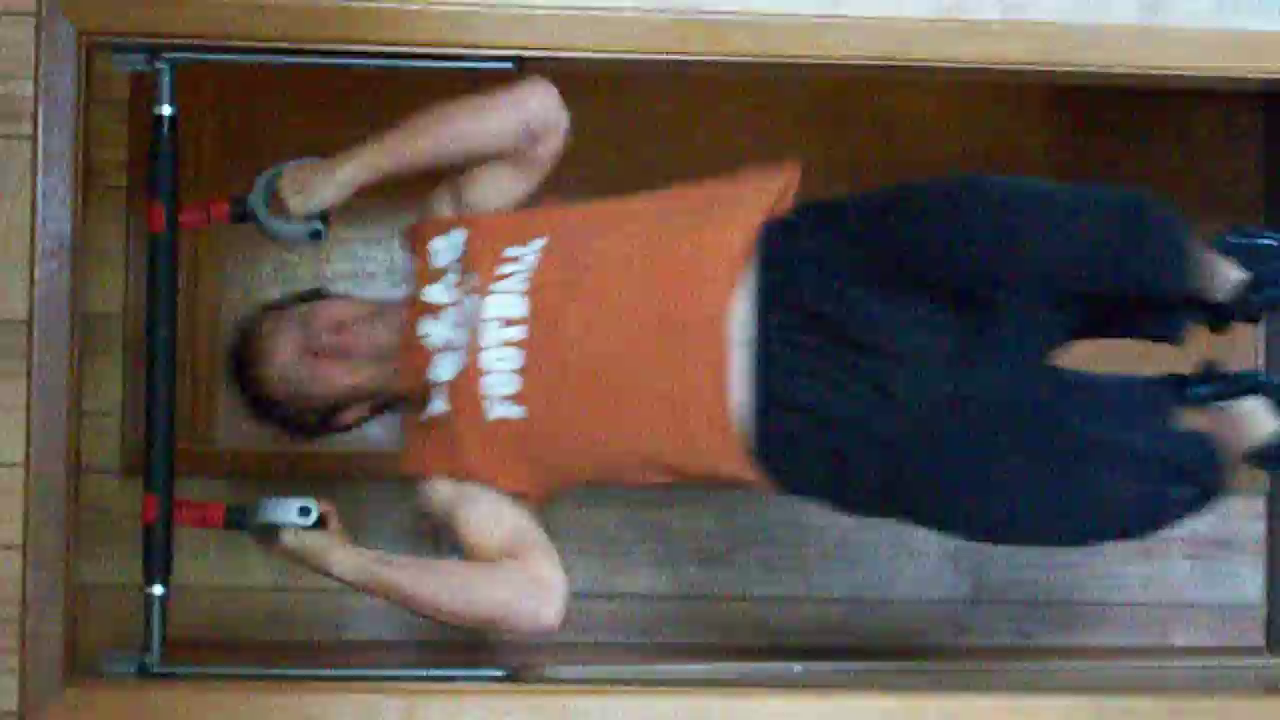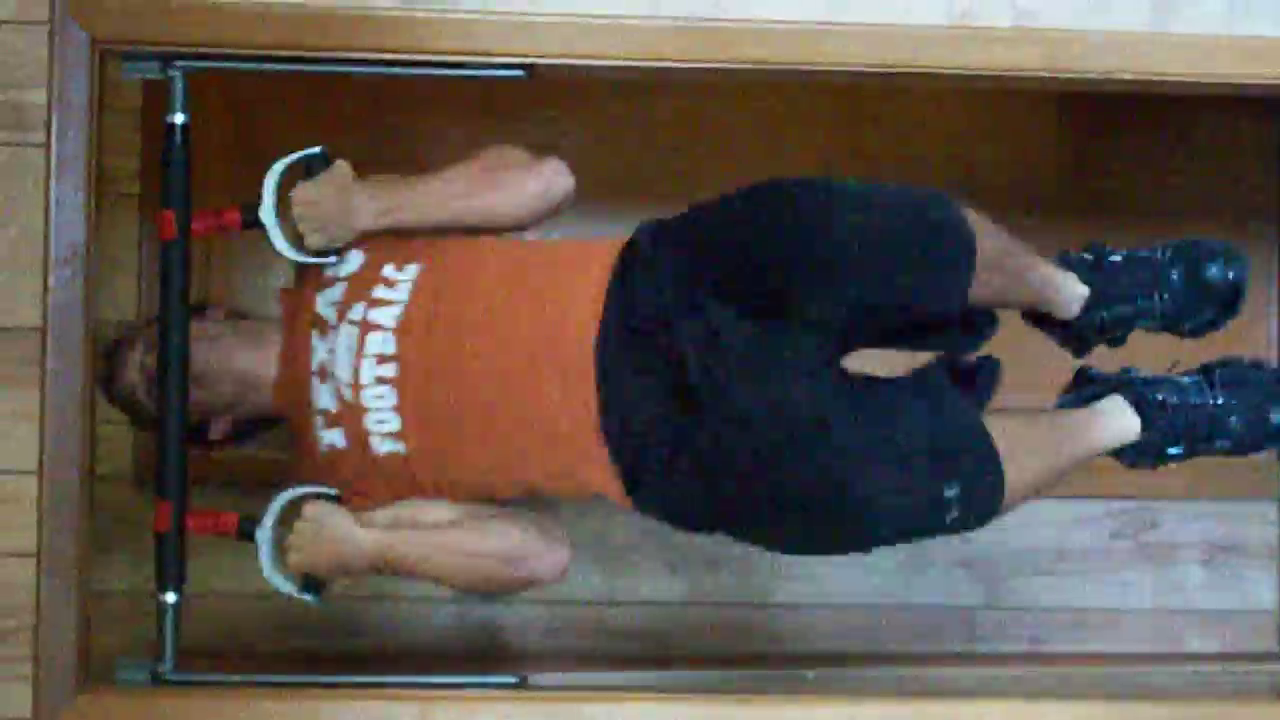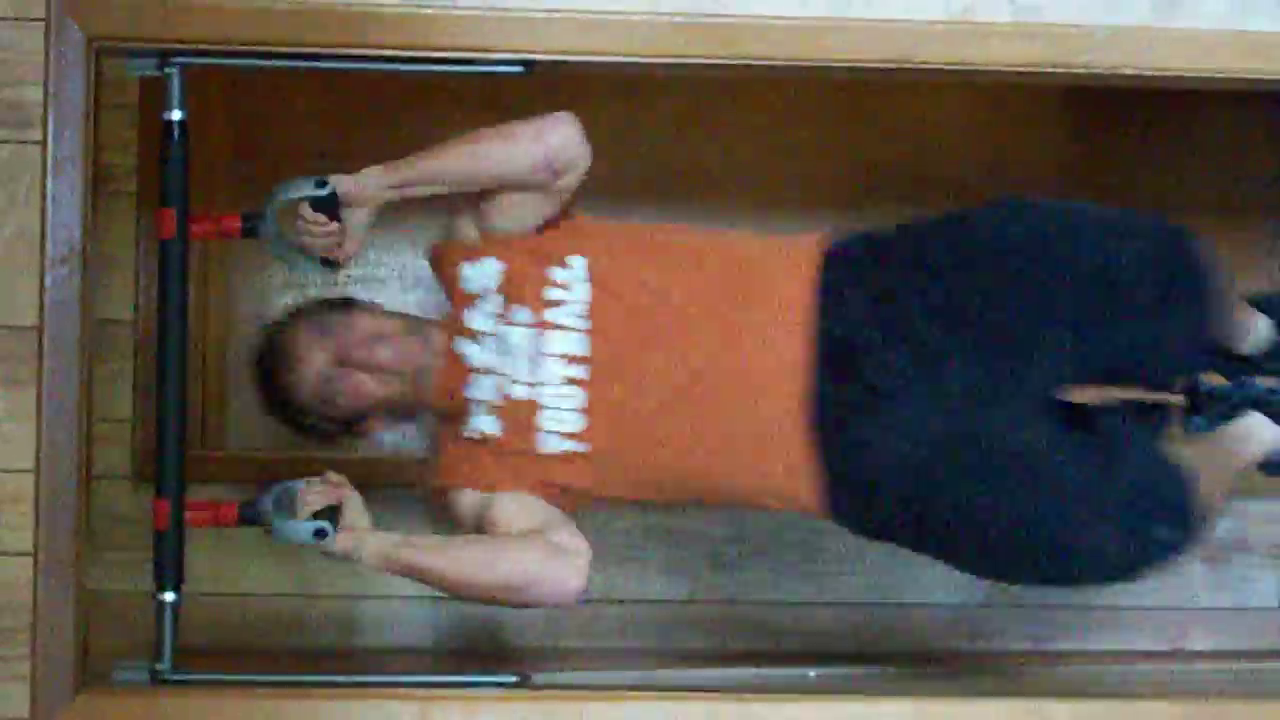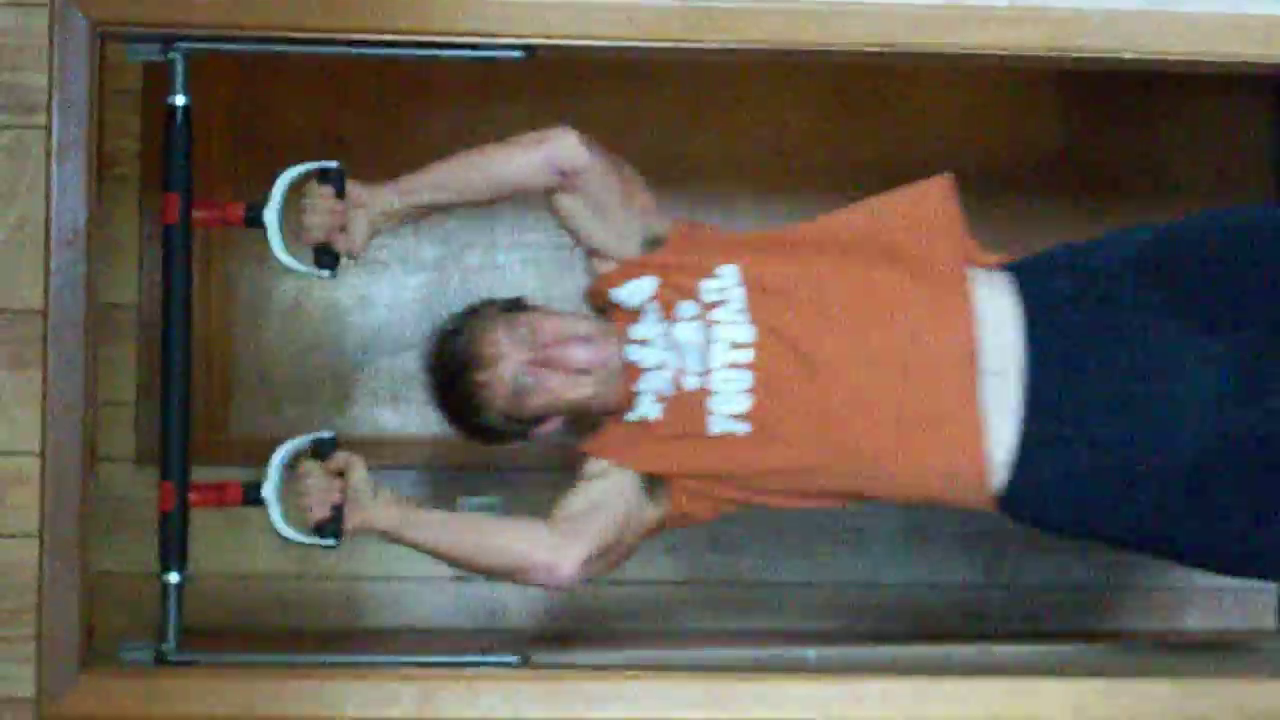
dt=0.3s
person 1, frame 1
left shoulder: (444, 232)
right shoulder: (450, 462)
left elbow: (534, 107)
right elbow: (532, 603)
left wrist: (346, 172)
right wrist: (351, 564)
left hip: (793, 260)
right hip: (803, 416)
left knee: (1052, 235)
person 1, frame 2
left shoulder: (337, 252)
right shoulder: (347, 474)
left elbow: (539, 178)
right elbow: (537, 555)
left wrist: (366, 206)
right wrist: (358, 551)
left hip: (656, 283)
right hip: (672, 440)
left knee: (837, 230)
right knee: (911, 481)
left ankle: (1080, 297)
right ankle: (1126, 417)
person 1, frame 3
left shoulder: (478, 259)
right shoulder: (480, 473)
left elbow: (561, 140)
right elbow: (555, 573)
left wrist: (376, 184)
right wrist: (371, 544)
left hip: (853, 296)
right hip: (854, 451)
left knee: (1112, 259)
right knee: (1122, 525)
person 1, frame 4
left shoulder: (634, 271)
right shoulder: (637, 460)
left elbow: (566, 152)
right elbow: (564, 555)
left wrist: (386, 198)
right wrist: (379, 514)
left hip: (1041, 303)
right hip: (1051, 461)
